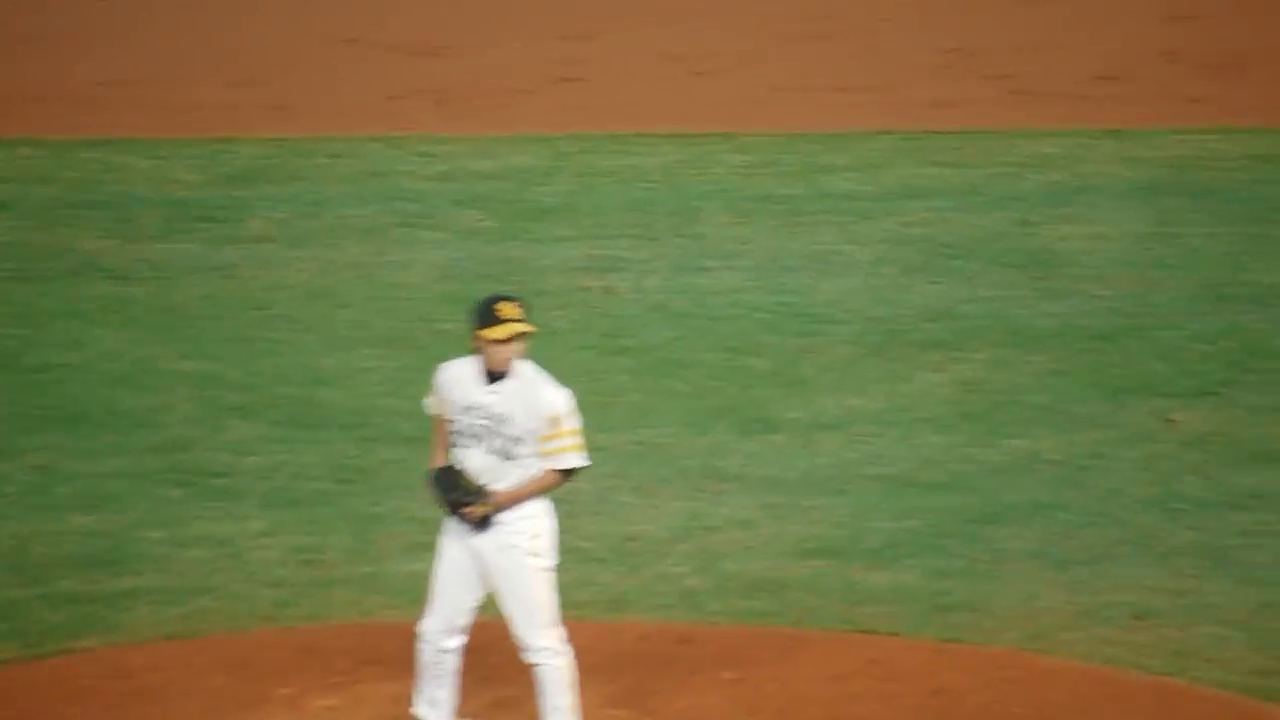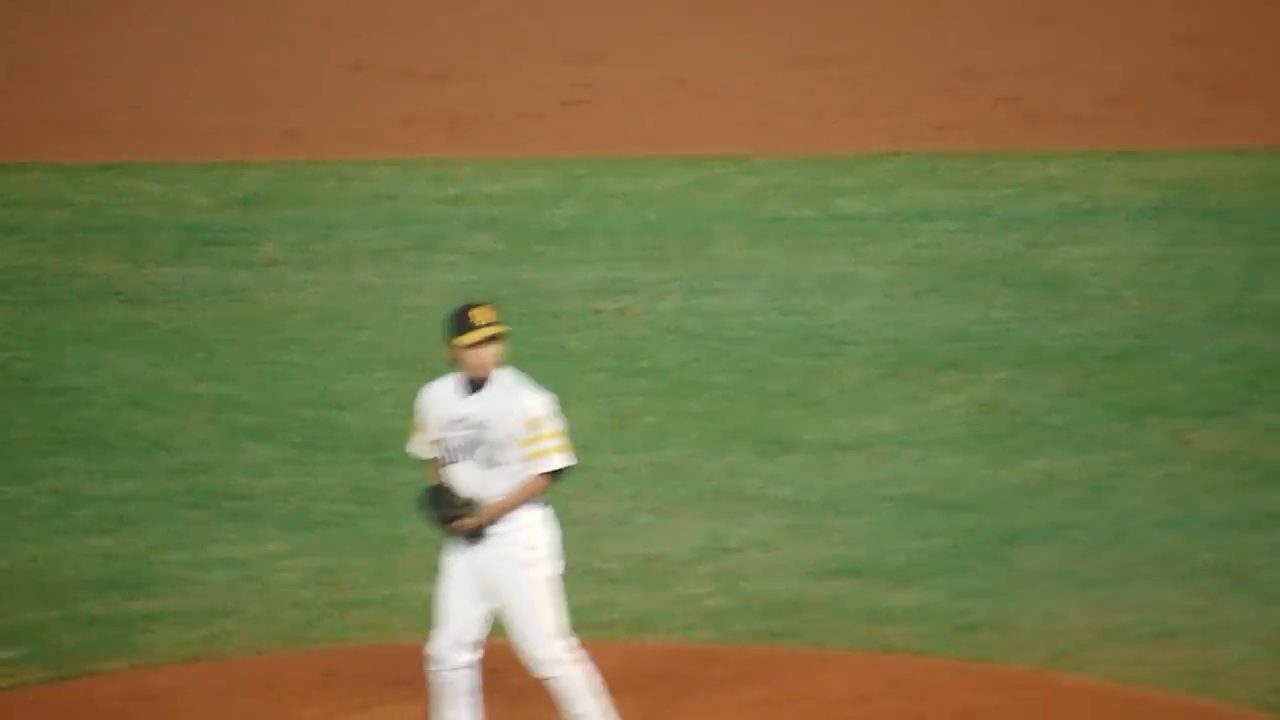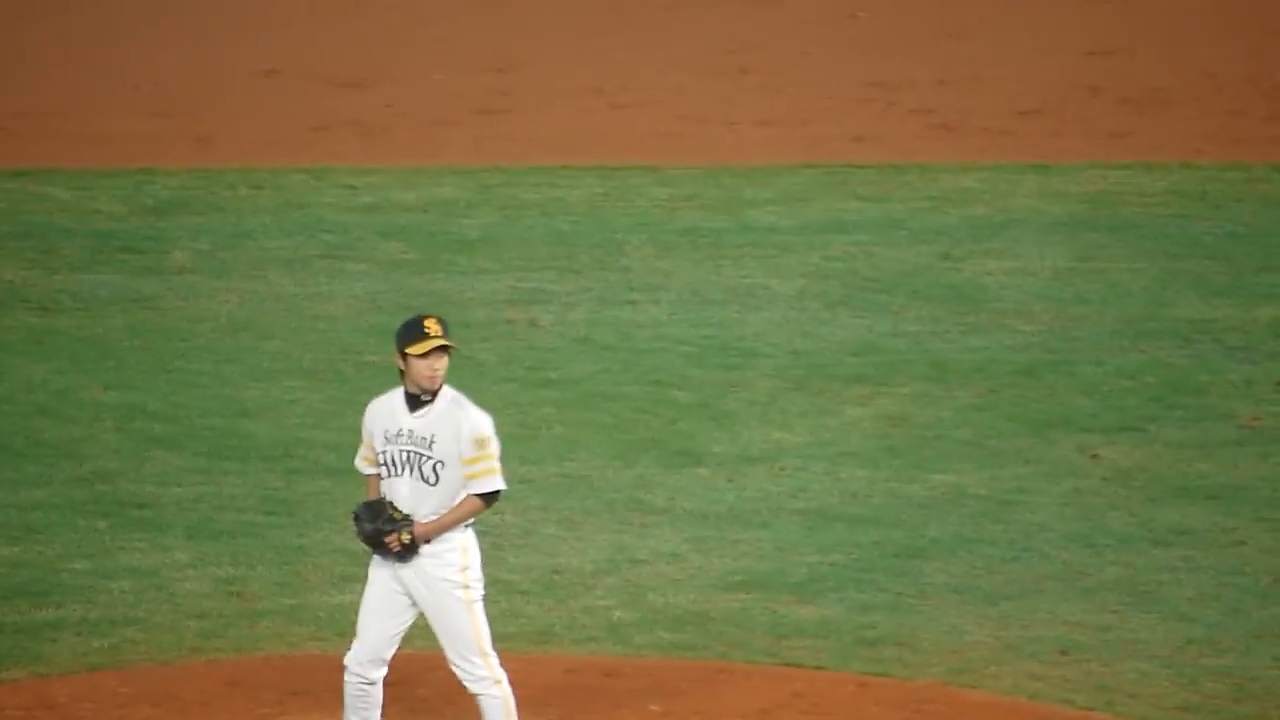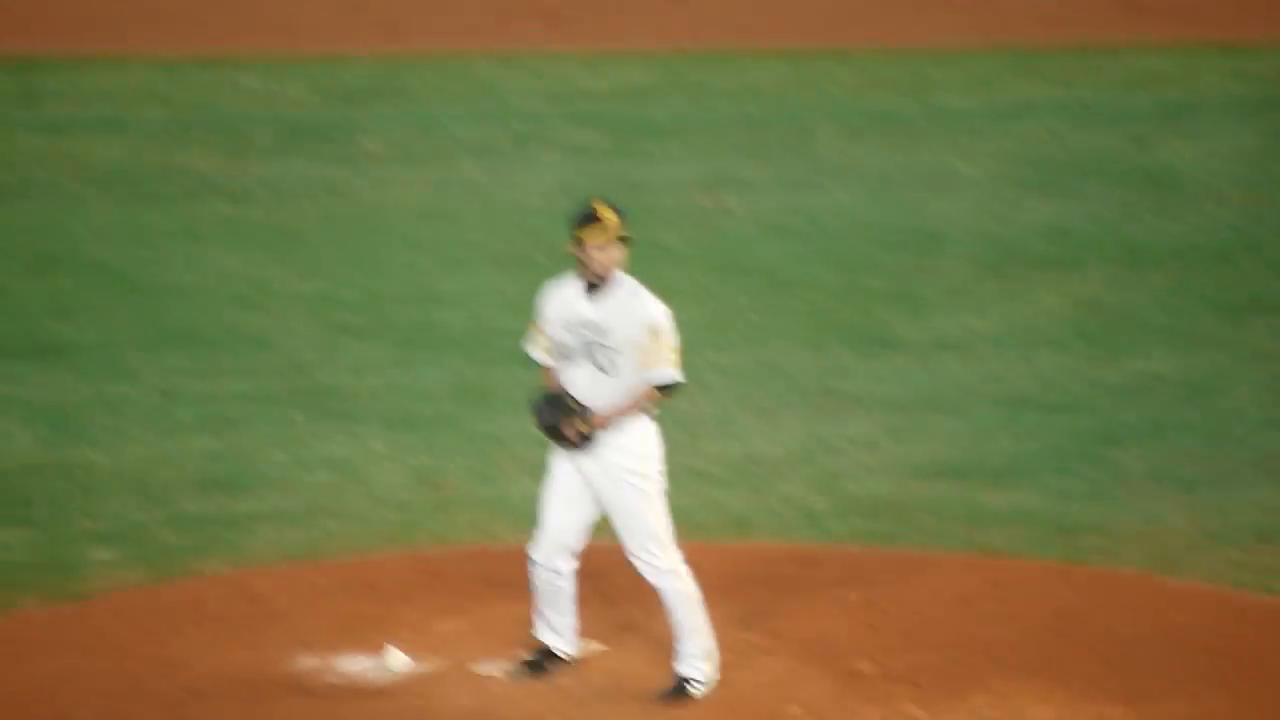
dt=0.5s
person 1, frame 1
left shoulder: (545, 395)
right shoulder: (450, 376)
left elbow: (564, 468)
left wrist: (497, 500)
right wrist: (437, 464)
left hip: (517, 525)
right hip: (463, 525)
left knee: (541, 638)
right knee: (438, 630)
person 1, frame 2
left shoulder: (525, 399)
right shoulder: (434, 397)
left elbow: (551, 472)
left wrist: (490, 513)
left hip: (518, 534)
right hip: (466, 539)
left knee: (548, 648)
right knee: (447, 650)
person 1, frame 3
left shoulder: (469, 419)
right shoulder: (378, 411)
left elbow: (484, 494)
left wrist: (426, 531)
left hip: (446, 553)
right hip: (391, 554)
left knee: (477, 667)
right knee: (362, 661)
person 1, frame 4
left shoulder: (645, 308)
right shoulder: (555, 297)
left elbow: (663, 383)
left wrist: (603, 419)
left hip: (626, 443)
right hip: (572, 445)
left knee: (657, 558)
right knee: (549, 552)
left ankle: (697, 665)
right ankle: (557, 644)
